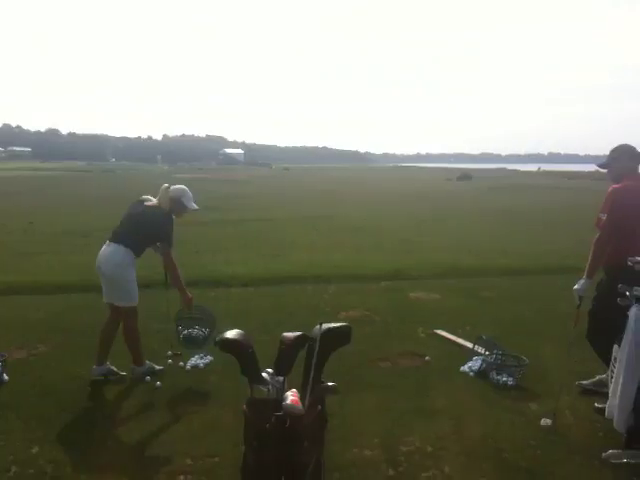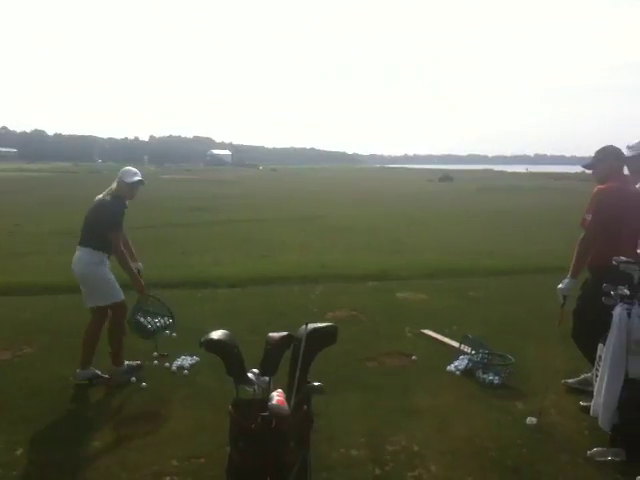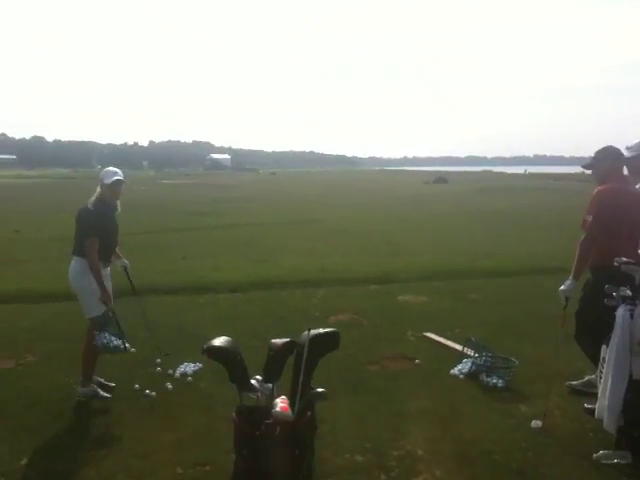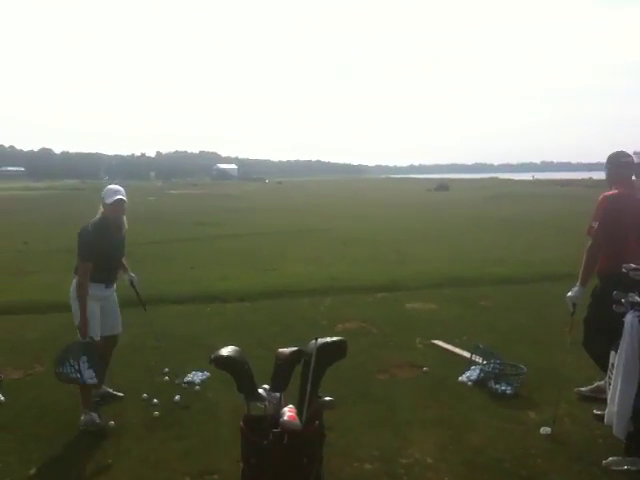
dt=0.3s
person 1, frame 1
left shoulder: (619, 192)
left elbow: (603, 238)
left wrist: (587, 278)
left hip: (619, 274)
left knee: (599, 331)
right knee: (618, 329)
person 1, frame 2
left shoulder: (604, 193)
left elbow: (588, 238)
left wrist: (571, 278)
left hip: (605, 273)
left knee: (583, 329)
right knee: (603, 329)
person 1, frame 3
left shoulder: (605, 194)
left elbow: (589, 239)
left wrist: (573, 279)
left hip: (606, 274)
left knee: (587, 331)
right knee: (606, 330)
person 1, frame 4
left shoulder: (610, 200)
left elbow: (595, 246)
left wrist: (580, 286)
left hip: (613, 281)
left knee: (594, 337)
right knee: (615, 335)
person 2, frame 1
left shoulder: (145, 205)
right shoulder: (162, 219)
right elbow: (168, 261)
left wrist: (157, 248)
right wrist: (183, 293)
left hip: (106, 256)
right hip: (119, 260)
left knee: (117, 314)
right knee: (129, 315)
left ankle: (100, 365)
right ankle: (139, 365)
person 2, frame 2
left shoulder: (113, 204)
right shoulder: (110, 207)
left elbow: (121, 237)
right elbow: (117, 247)
left wrist: (135, 261)
right wrist: (135, 278)
left hip: (88, 261)
right hip: (92, 262)
left knee: (99, 315)
right knee: (119, 308)
left ankle: (84, 369)
right ankle: (118, 364)
person 2, frame 3
left shoulder: (108, 210)
right shoulder: (91, 213)
right elbow: (90, 254)
left wrist: (119, 258)
right wrist: (103, 289)
left hip: (99, 269)
right hip: (84, 271)
left knee: (101, 325)
right knee: (99, 325)
left ankle: (88, 378)
right ankle: (86, 385)
person 2, frame 4
left shoulder: (119, 228)
right shoulder: (91, 233)
right elbow: (83, 276)
left wrist: (127, 272)
right wrist: (83, 316)
left hip: (108, 290)
right hip: (87, 292)
left knee: (110, 339)
left ankle: (99, 387)
right ankle: (87, 411)
